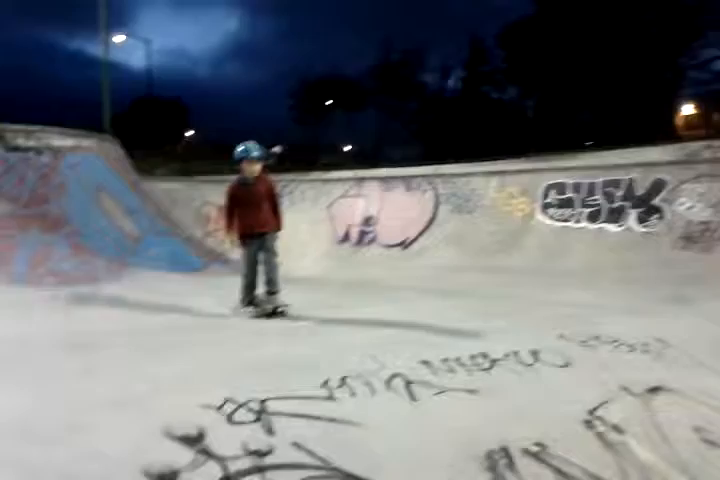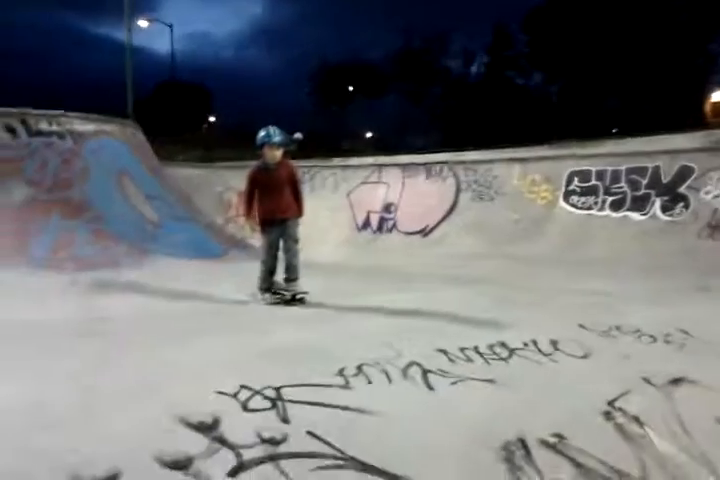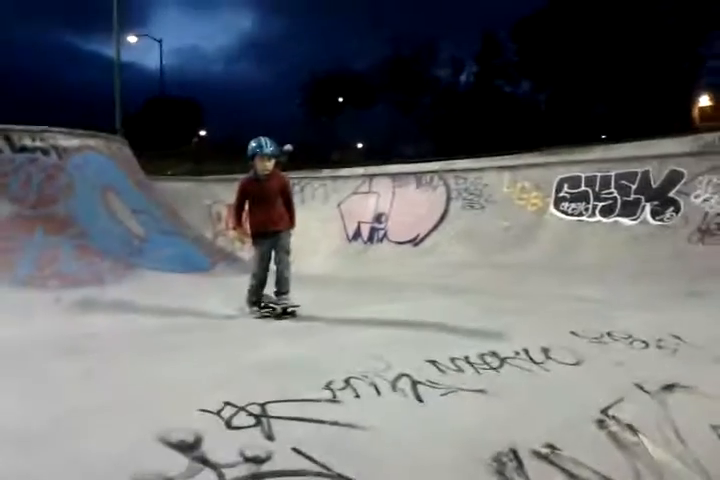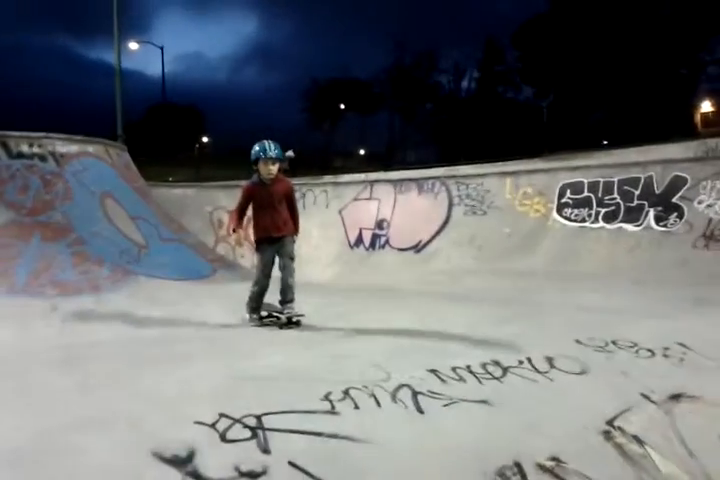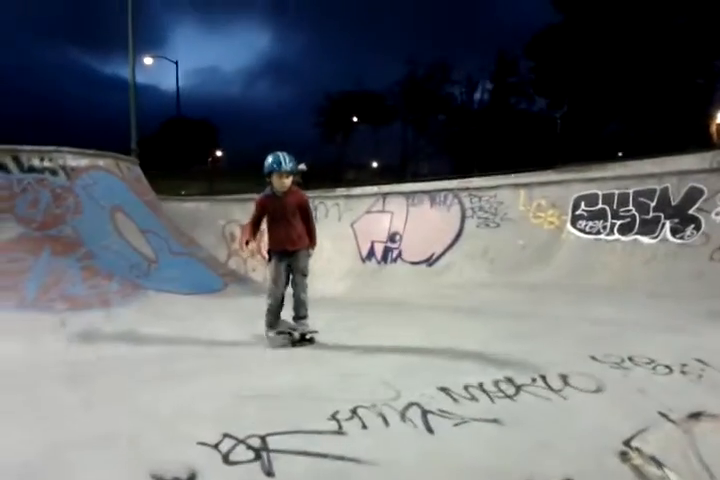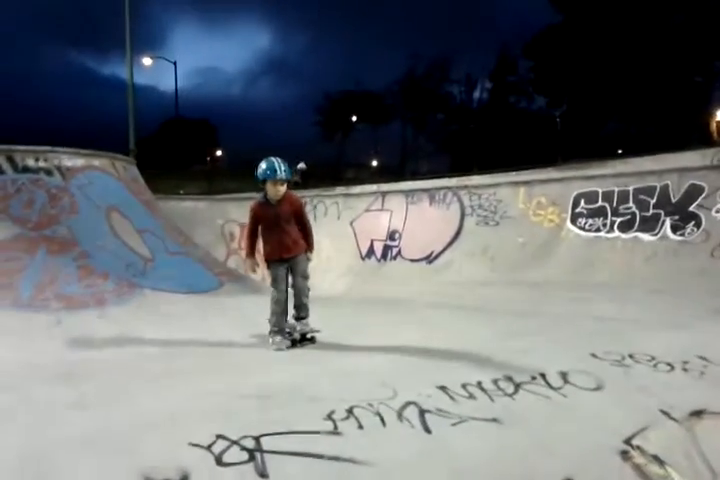
dt=0.2s
person 1, frame 1
left shoulder: (267, 183)
right shoulder: (236, 187)
left elbow: (275, 205)
right elbow: (230, 209)
left wrist: (277, 227)
right wrist: (230, 230)
left hip: (267, 231)
right hip: (247, 233)
left knee: (270, 263)
right knee: (249, 268)
left ankle: (272, 295)
right ankle: (247, 301)
person 1, frame 2
left shoulder: (289, 169)
right shoulder: (256, 172)
left elbow: (296, 191)
right elbow: (250, 194)
left wrist: (299, 213)
left hip: (289, 217)
right hip: (268, 219)
left knee: (291, 250)
right knee: (269, 255)
left ankle: (292, 282)
right ankle: (265, 287)
person 1, frame 3
left shoulder: (281, 180)
right shoulder: (247, 183)
left elbow: (289, 203)
right elbow: (239, 205)
left wrist: (291, 224)
right wrist: (238, 226)
left hip: (281, 229)
right hip: (260, 232)
left knee: (283, 263)
right knee: (260, 268)
left ankle: (283, 295)
right ankle: (253, 301)
person 1, frame 4
left shoulder: (285, 185)
right shoulder: (251, 188)
left elbow: (293, 208)
right elbow: (240, 209)
left wrist: (295, 231)
right wrist: (236, 228)
left hip: (285, 235)
right hip: (264, 237)
left knee: (287, 270)
right knee: (262, 275)
left ankle: (288, 304)
right ankle: (253, 309)
person 1, frame 5
left shoulder: (299, 196)
right shoulder: (264, 200)
left elbow: (309, 220)
right elbow: (255, 221)
left wrist: (311, 243)
right wrist: (251, 240)
left hip: (299, 248)
right hip: (278, 250)
left knee: (300, 286)
right knee: (276, 289)
left ankle: (301, 320)
right ankle: (272, 326)
person 1, frame 6
left shoulder: (294, 201)
right shoulder: (258, 208)
left elbow: (305, 225)
right elbow: (252, 232)
left wrist: (309, 248)
right wrist: (250, 256)
left hip: (297, 252)
right hip: (274, 257)
left knee: (301, 287)
right knee: (279, 293)
left ankle: (302, 319)
right ankle: (277, 332)
